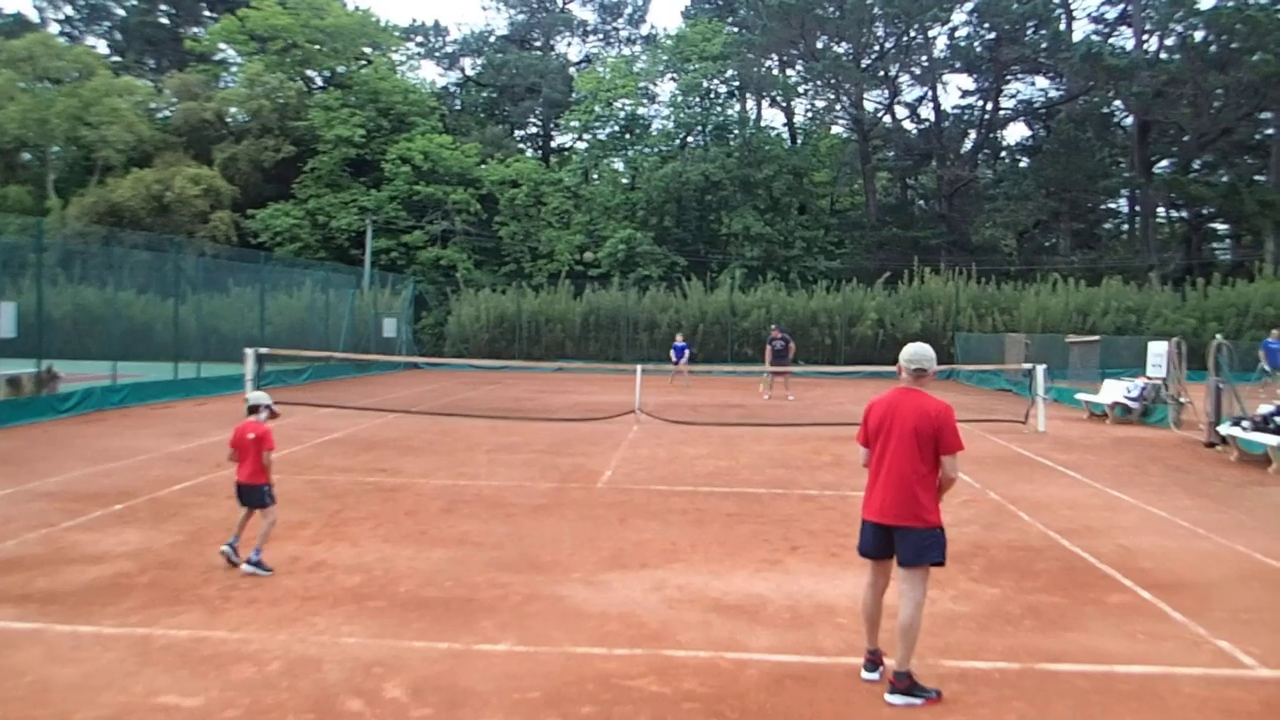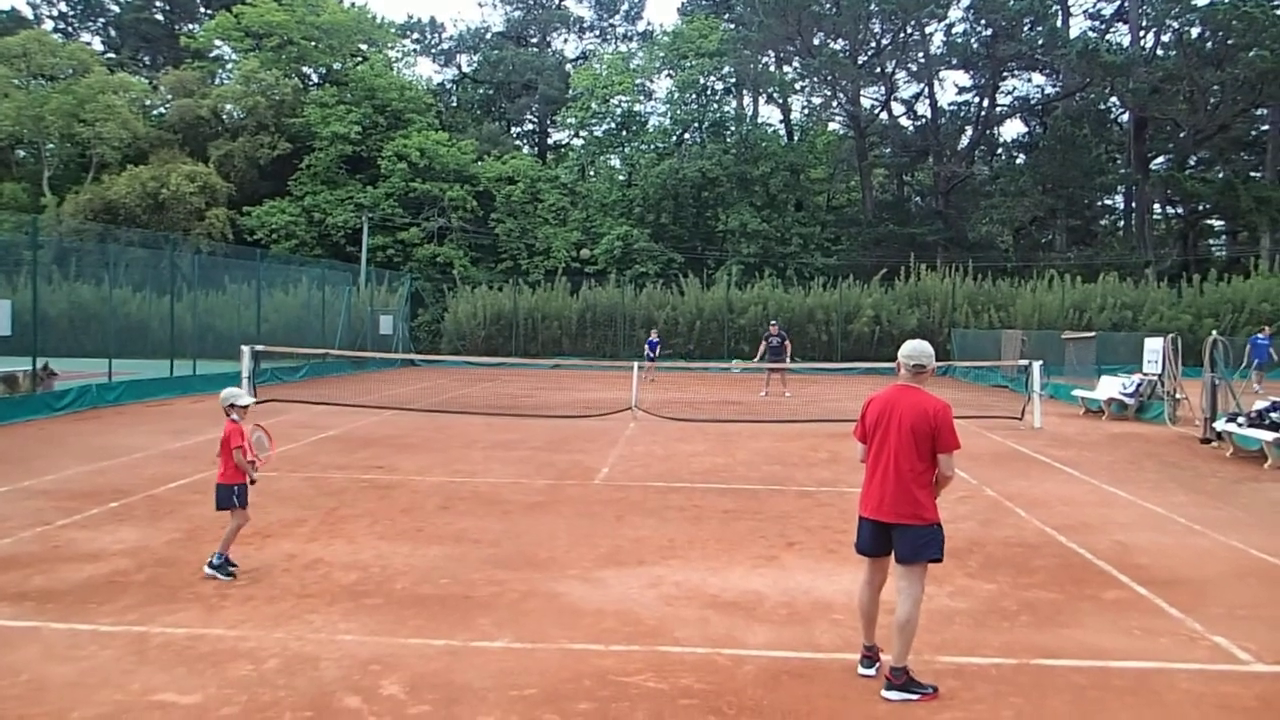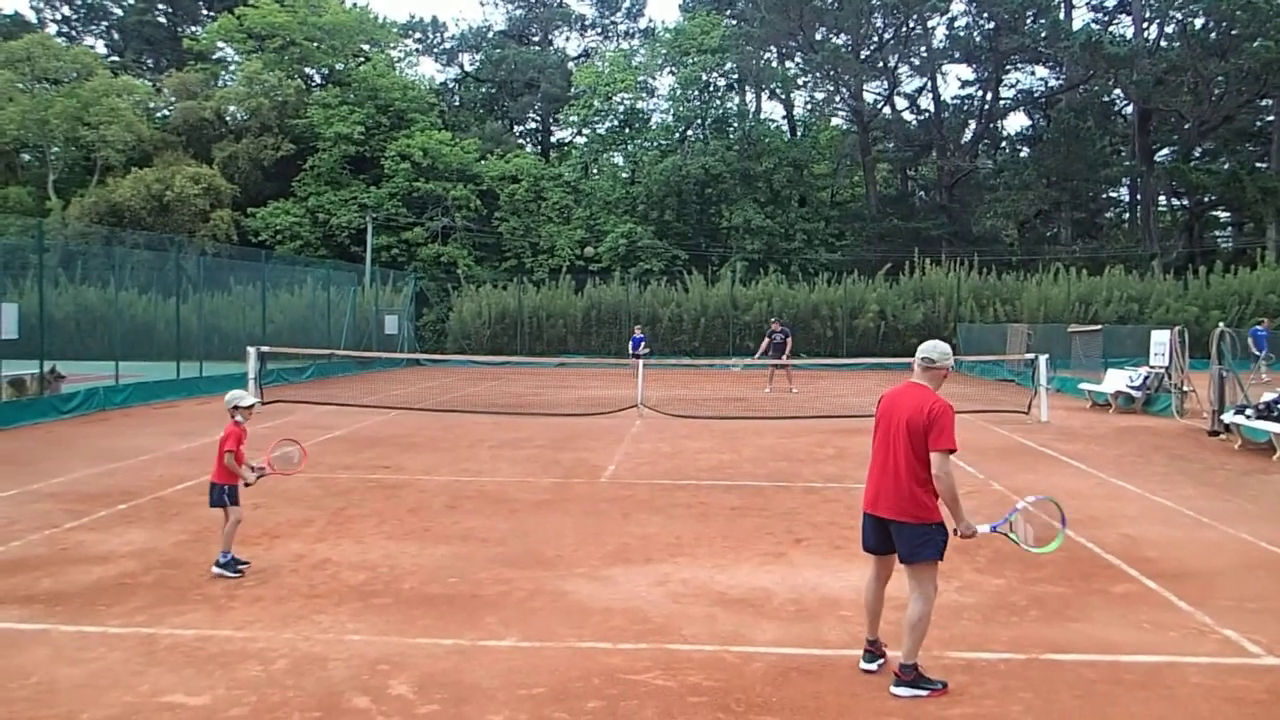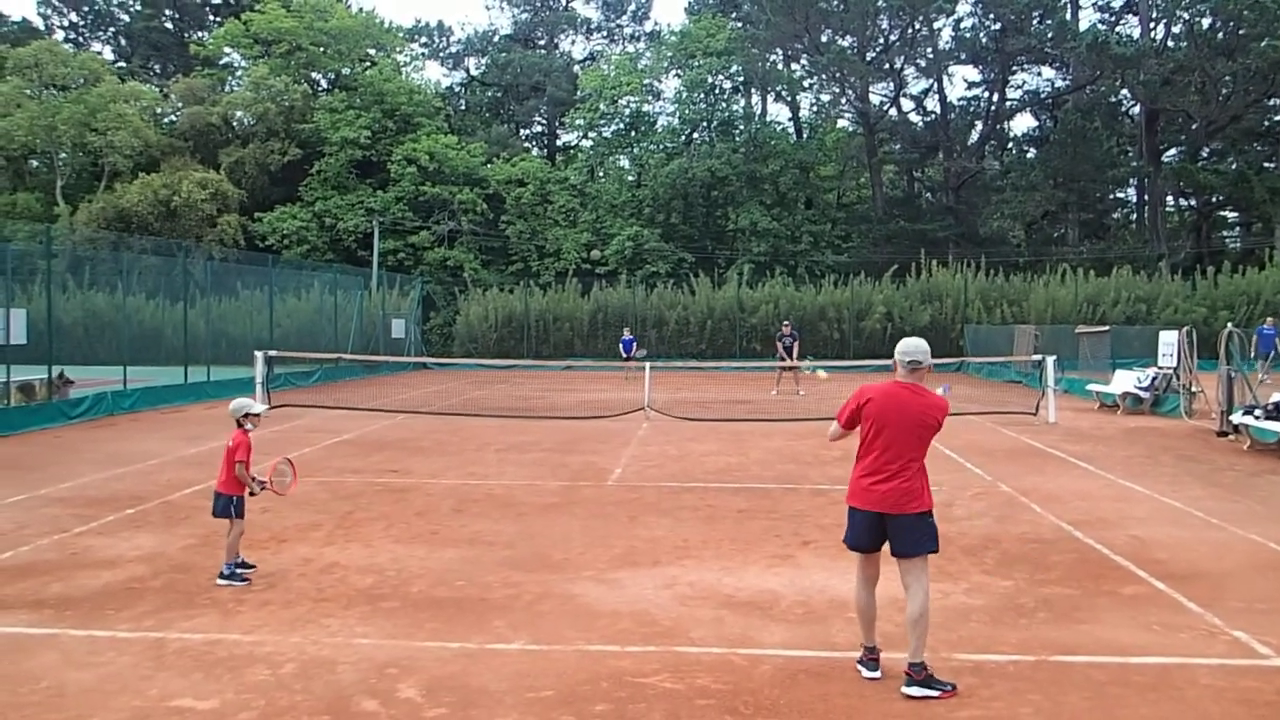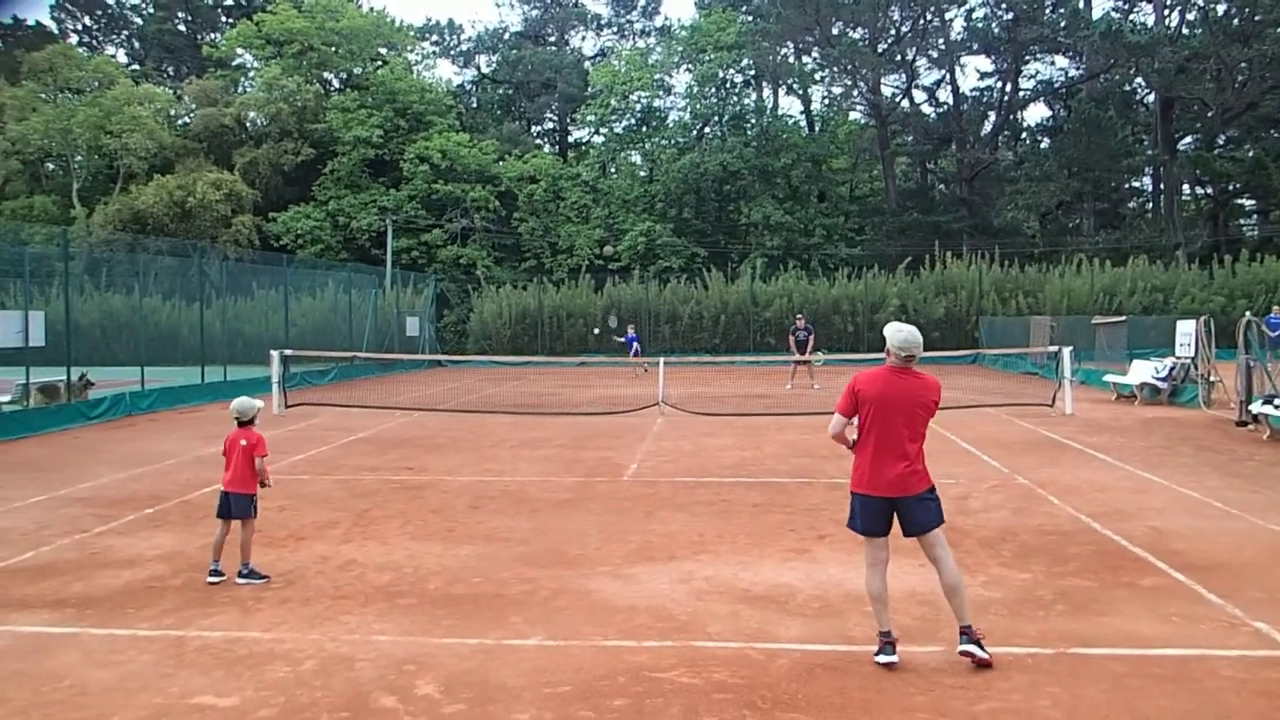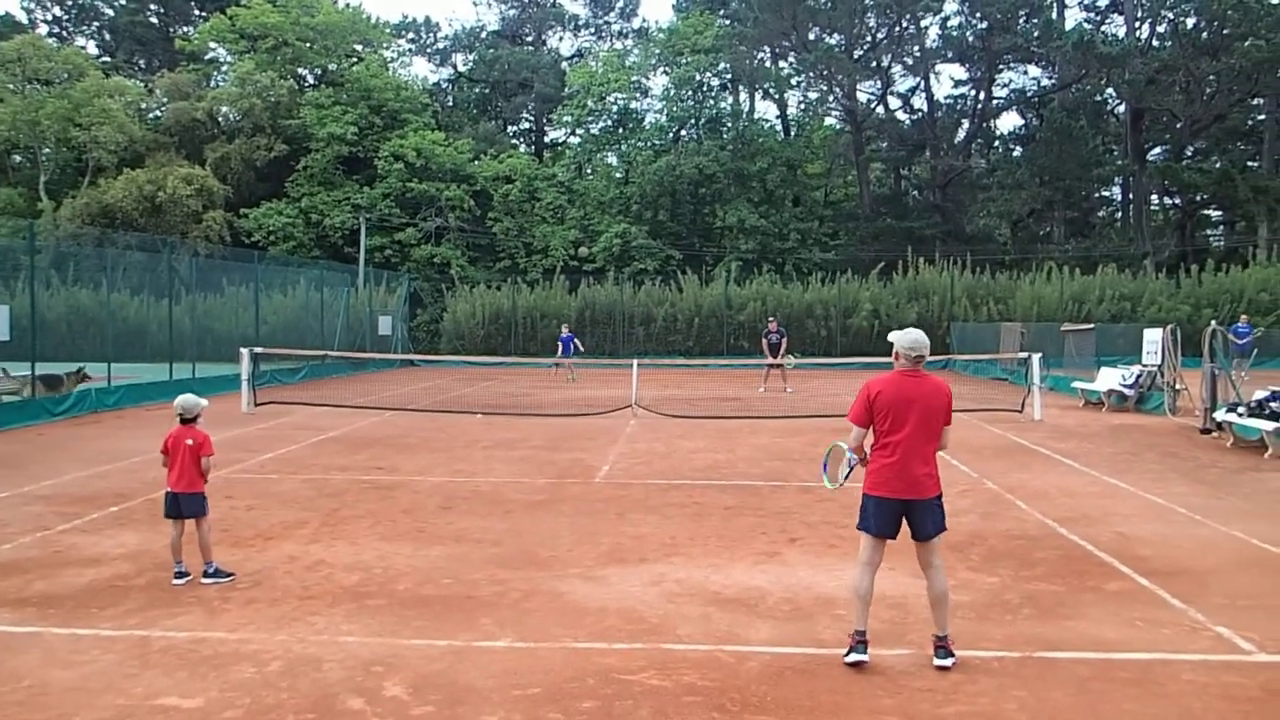
dt=0.7s
person 1, frame 1
left shoulder: (875, 406)
right shoulder: (939, 411)
left elbow: (865, 460)
right elbow: (950, 473)
right wrist: (935, 495)
left hip: (877, 509)
right hip: (918, 515)
left knee: (876, 582)
right knee: (912, 595)
left ankle: (872, 658)
right ankle: (900, 681)
person 1, frame 2
left shoulder: (873, 402)
right shoulder: (937, 409)
left elbow: (862, 455)
right elbow: (946, 471)
right wrist: (933, 492)
left hip: (874, 506)
right hip: (915, 512)
left knee: (872, 579)
right knee: (910, 591)
left ankle: (868, 653)
right ankle: (897, 677)
person 1, frame 3
left shoulder: (887, 397)
right shoulder: (938, 409)
right elbow: (940, 473)
right wrist: (961, 519)
left hip: (876, 502)
right hip: (914, 511)
left knee: (878, 575)
right knee: (923, 590)
left ankle: (871, 649)
right ankle: (906, 673)
person 1, frame 4
left shoulder: (868, 393)
right shoulder: (938, 406)
left elbow: (834, 434)
left hip: (864, 499)
right hip: (910, 505)
left knee: (866, 579)
right knee: (917, 587)
left ankle: (870, 656)
right ankle: (916, 672)
person 1, frame 5
left shoulder: (861, 382)
right shoulder: (931, 387)
left elbow: (835, 431)
left wrist: (853, 443)
left hip: (869, 485)
right hip: (913, 484)
left knee: (876, 563)
right knee: (942, 556)
left ankle: (886, 642)
right ankle: (966, 634)
person 1, frame 6
left shoulder: (874, 388)
right shoulder: (942, 390)
left elbow: (855, 442)
right elbow: (942, 442)
left wrist: (866, 459)
left hip: (881, 488)
right hip: (925, 489)
left knee: (867, 564)
right knee: (933, 566)
left ankle: (859, 641)
right ankle: (942, 644)
person 2, frame 1
left shoulder: (240, 428)
right shoulder: (264, 430)
left elbow: (232, 456)
right elbow: (266, 460)
right wrist: (269, 479)
left hip: (242, 480)
right hip: (258, 482)
left knee: (249, 511)
right knee: (270, 518)
left ankle: (232, 545)
right ankle: (253, 559)
person 2, frame 2
left shoulder: (230, 427)
right shoulder: (235, 429)
left elbow: (220, 453)
right elbow: (238, 457)
left wrist: (247, 461)
right wrist: (251, 473)
left hip: (235, 482)
right hip: (231, 483)
left knee: (242, 520)
right knee: (238, 521)
left ankle: (221, 556)
right ankle: (215, 563)
person 2, frame 3
left shoulder: (241, 429)
right shoulder: (234, 431)
right elbow: (228, 460)
left wrist: (251, 468)
right wrist: (245, 477)
left hip: (229, 482)
right hip: (224, 482)
left knee: (230, 518)
right knee: (235, 517)
left ankle: (227, 557)
right ankle: (222, 561)
person 2, frame 4
left shoulder: (237, 436)
right shoulder: (243, 441)
right elbow: (239, 471)
left wrist: (253, 478)
right wrist: (252, 487)
left hip: (225, 489)
right hip: (232, 491)
left knee: (235, 527)
right knee: (238, 528)
left ankle: (236, 560)
right ankle: (227, 572)
person 2, frame 5
left shoulder: (230, 436)
right shoulder: (256, 438)
left elbow: (228, 462)
right elbow: (259, 466)
right wrist: (264, 480)
left hip: (227, 488)
right hip: (245, 490)
left knee: (223, 528)
right knee: (247, 529)
left ankle: (214, 570)
right ankle: (245, 571)
person 2, frame 6
left shoulder: (171, 435)
right shoulder: (202, 437)
left elbow: (165, 462)
right elbow: (205, 466)
right wrist: (205, 477)
left hip: (174, 488)
right hip: (194, 489)
left knee: (177, 529)
right knee: (203, 528)
left ankle: (179, 571)
right ankle: (209, 570)
